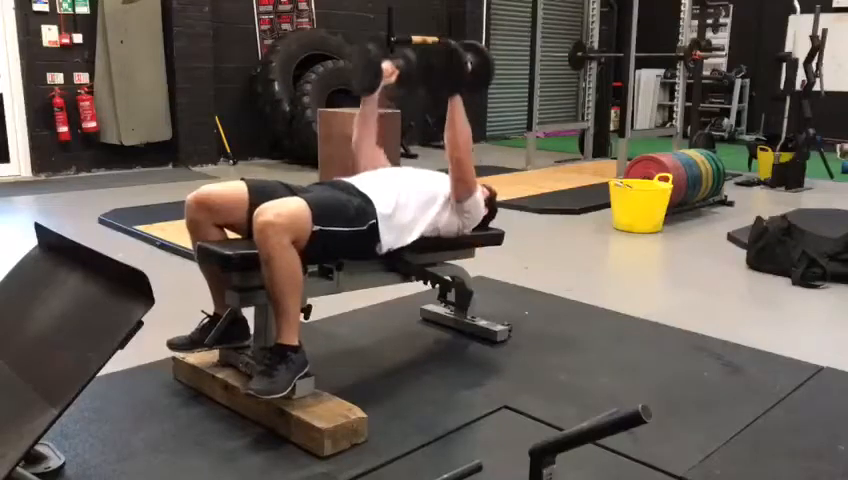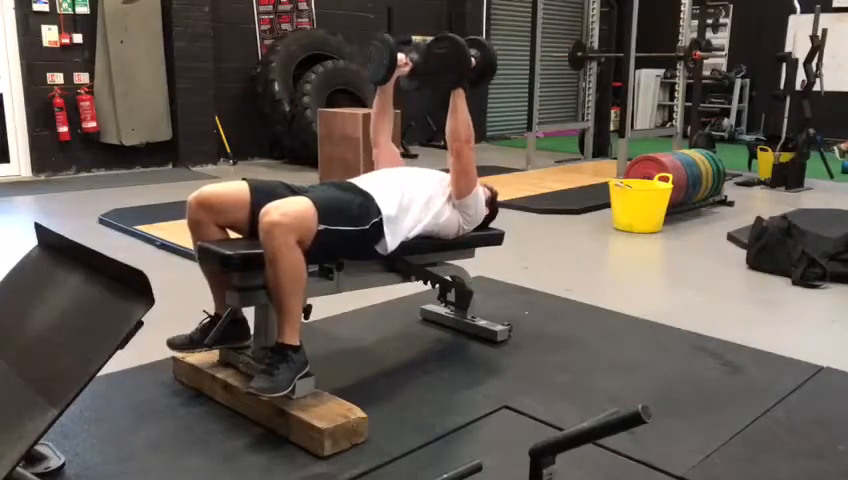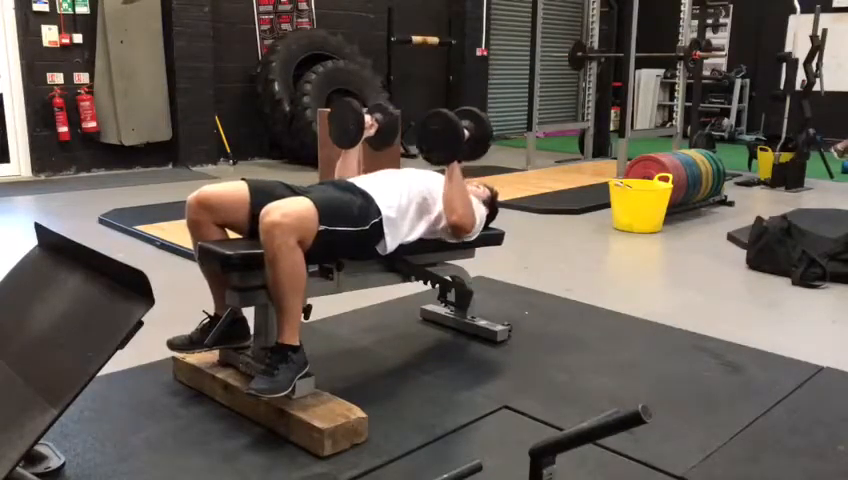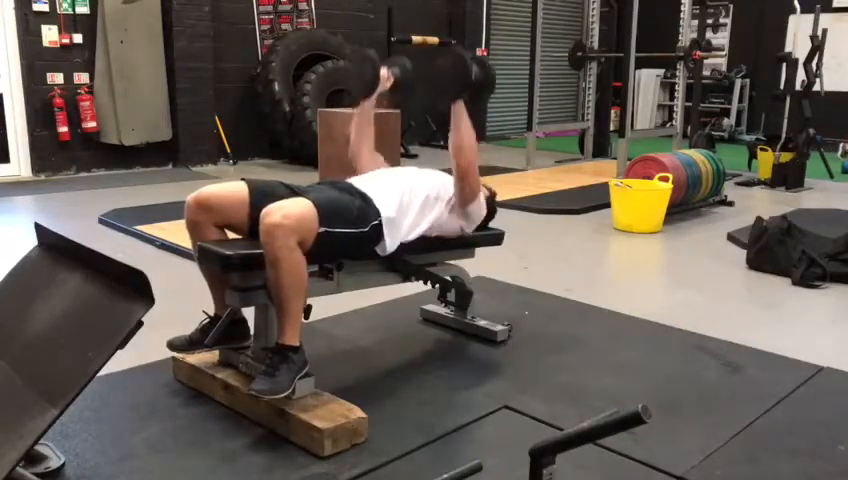
dt=1s
person 1, frame 1
left shoulder: (465, 212)
right shoulder: (417, 185)
left elbow: (461, 159)
right elbow: (364, 145)
left wrist: (455, 96)
right wrist: (373, 91)
left hip: (365, 216)
left knee: (271, 222)
right knee: (201, 203)
left ankle: (289, 352)
right ankle: (227, 321)
person 1, frame 2
left shoulder: (466, 211)
right shoulder: (416, 184)
left elbow: (462, 149)
right elbow: (380, 140)
left wrist: (458, 87)
right wrist: (388, 79)
left hip: (369, 214)
left knee: (278, 223)
right knee: (203, 204)
left ankle: (290, 351)
right ankle: (228, 322)
person 1, frame 3
left shoulder: (470, 210)
right shoulder: (424, 185)
left elbow: (457, 221)
left wrist: (454, 158)
left hip: (369, 215)
left knee: (278, 223)
right knee: (202, 203)
left ankle: (289, 352)
right ankle: (228, 323)
person 1, frame 4
left shoulder: (466, 212)
right shoulder: (417, 185)
left elbow: (466, 167)
right elbow: (360, 150)
left wrist: (458, 103)
right wrist: (370, 95)
left hip: (369, 215)
left knee: (278, 223)
right knee: (201, 204)
left ankle: (290, 353)
right ankle: (227, 322)
